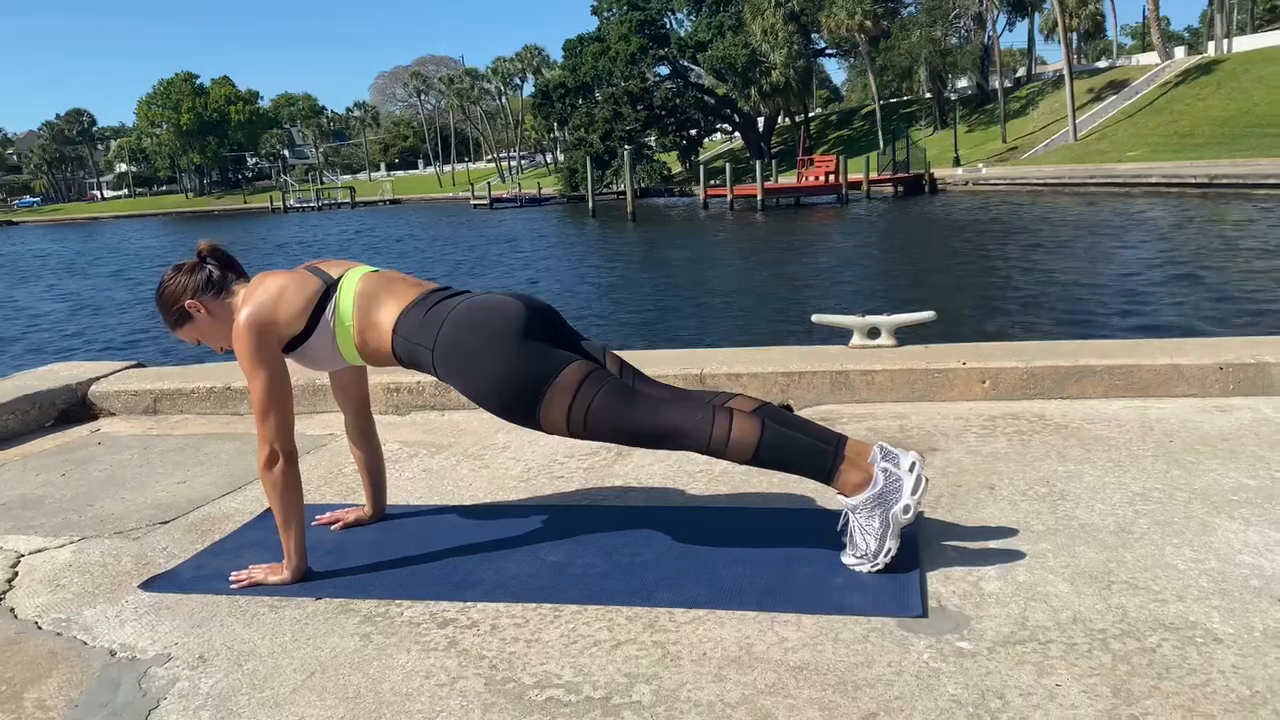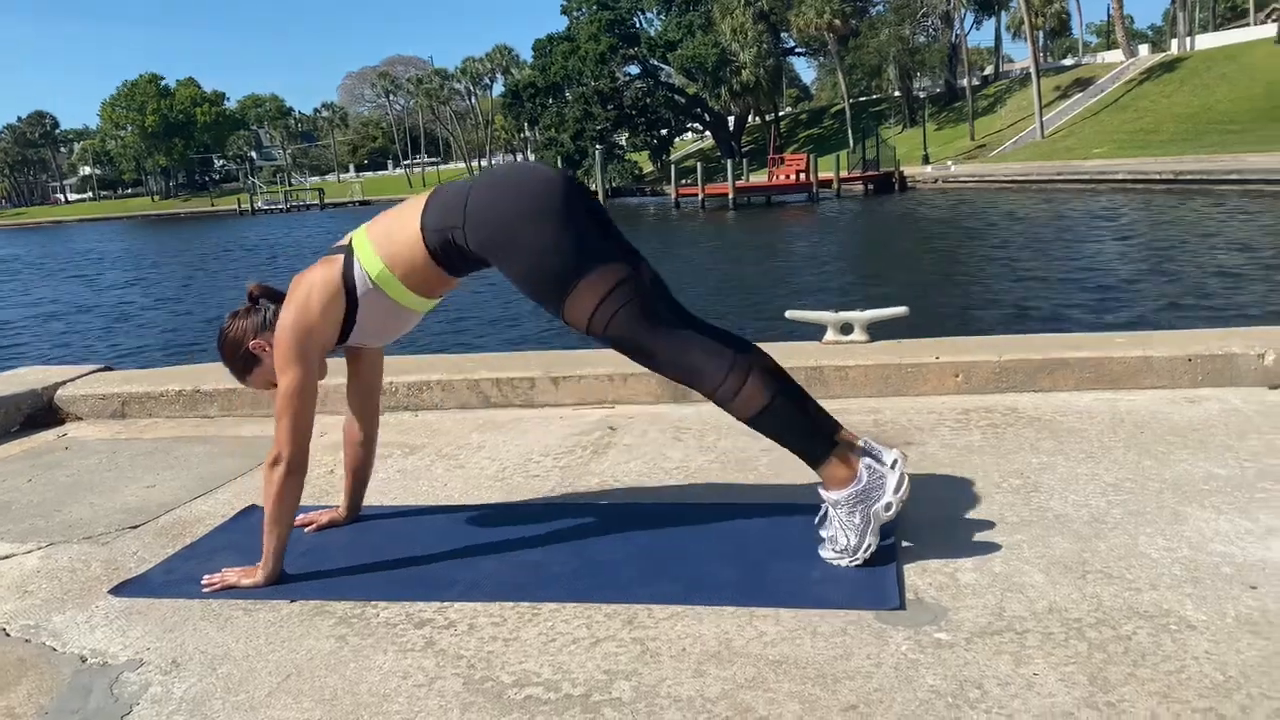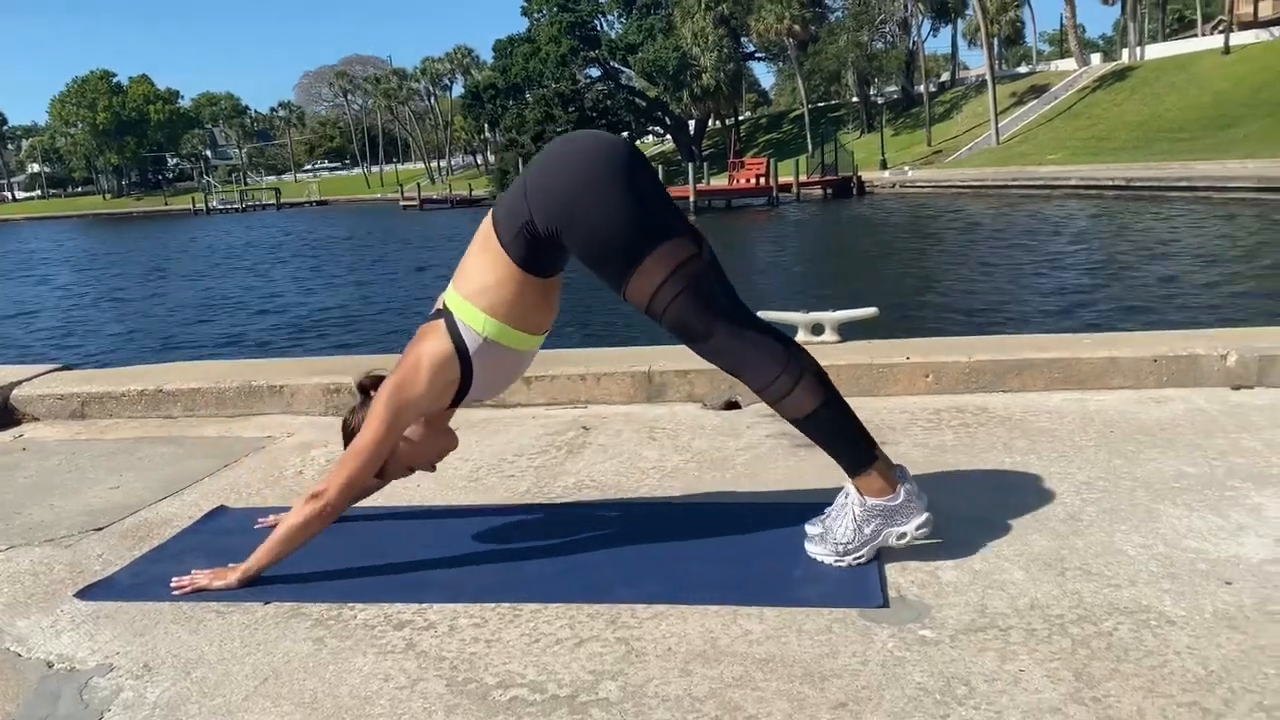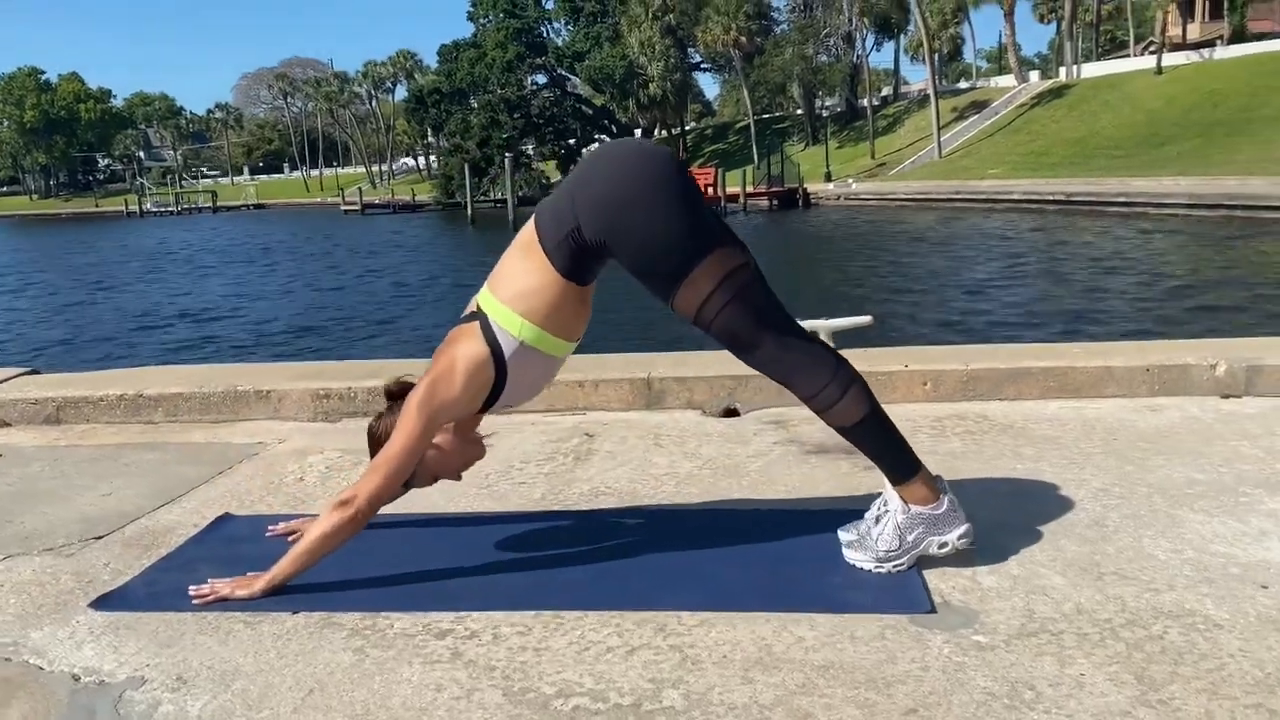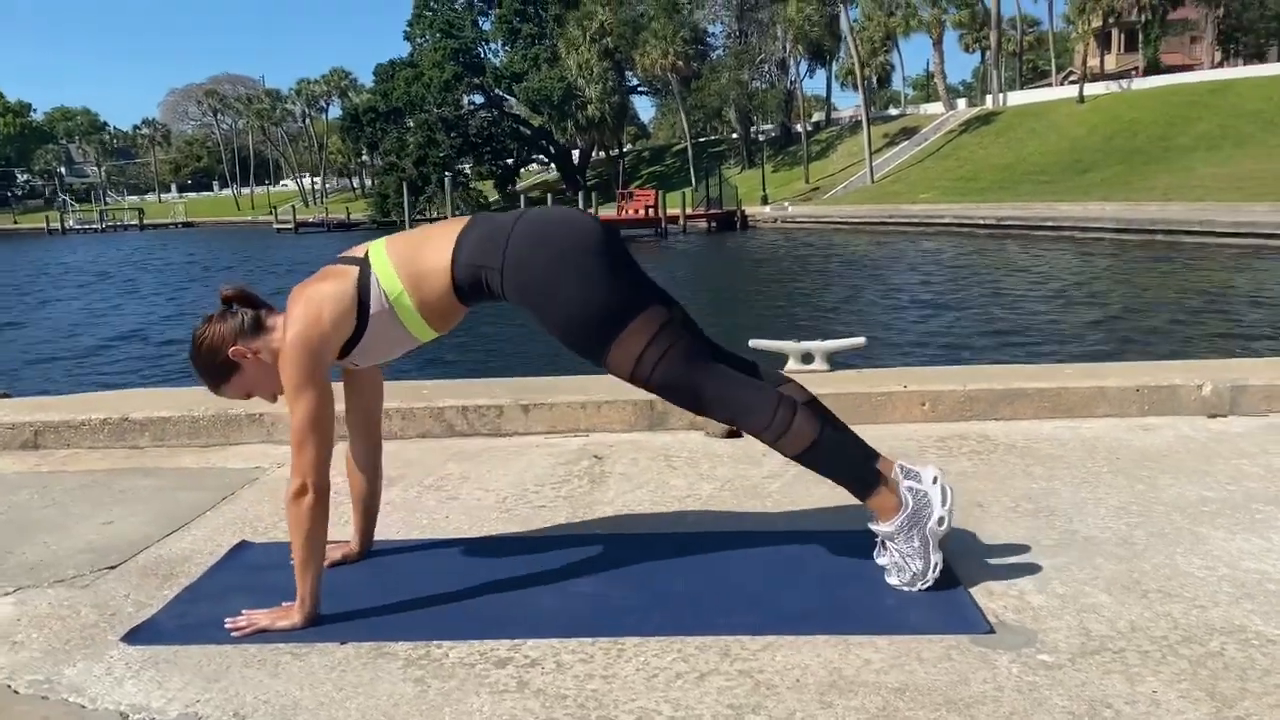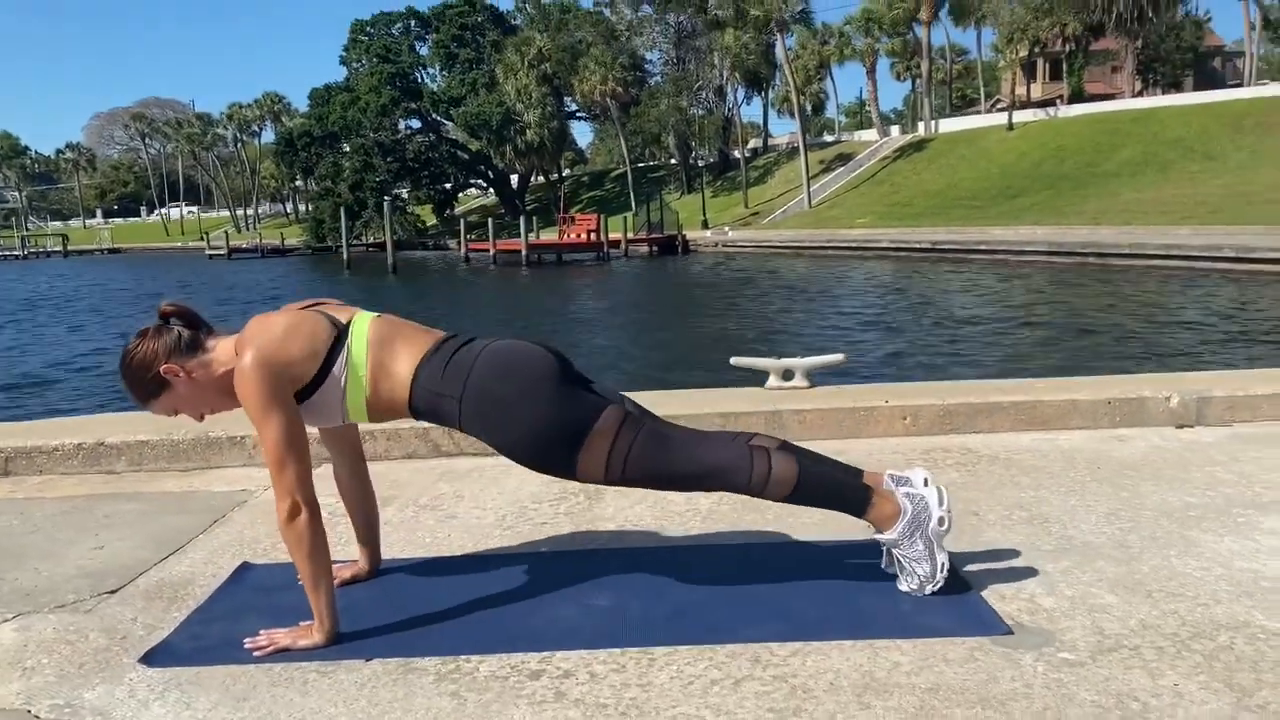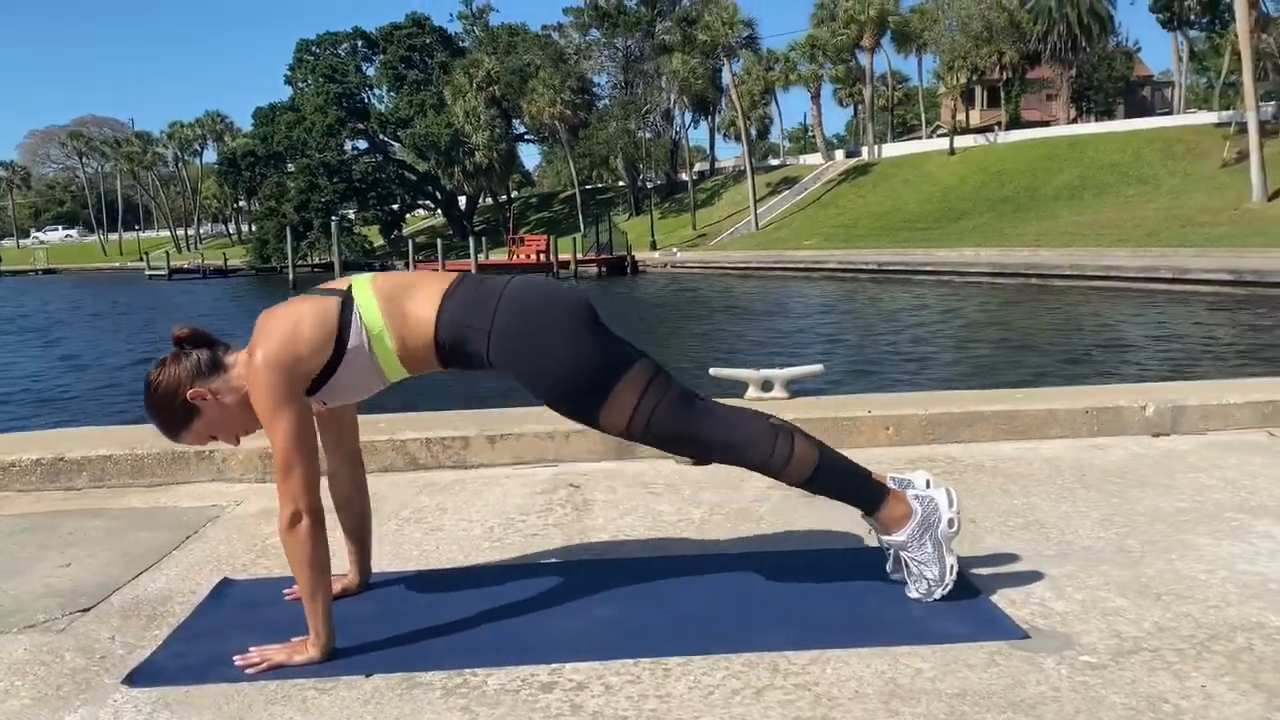
dt=0.7s
person 1, frame 1
left shoulder: (252, 318)
right shoulder: (305, 289)
left elbow: (276, 451)
right elbow: (355, 410)
left wrist: (292, 562)
right wrist: (374, 504)
left hip: (475, 347)
right hip: (498, 314)
left knee: (652, 416)
right knee: (657, 399)
left ankle: (861, 471)
right ankle: (863, 463)
person 1, frame 2
left shoulder: (304, 318)
right shoulder: (346, 310)
left elbow: (284, 458)
right elbow: (362, 418)
left wrist: (267, 566)
right wrist: (349, 506)
left hip: (509, 213)
right hip: (525, 198)
left knee: (663, 342)
right knee: (675, 332)
left ankle: (847, 474)
right ankle: (849, 454)
person 1, frame 3
left shoulder: (414, 391)
right shoulder: (427, 377)
left elbow: (328, 492)
right elbow: (358, 484)
left wrist: (241, 573)
right wrist: (311, 513)
left hip: (576, 187)
right hip: (585, 177)
left knee: (721, 332)
right knee: (724, 325)
left ankle: (882, 490)
right ankle: (871, 479)
person 1, frame 4
left shoulder: (442, 393)
right shoulder: (450, 379)
left elbow: (359, 499)
right elbow: (376, 490)
left wrist: (265, 581)
right wrist: (328, 521)
left hip: (621, 197)
right hip: (623, 188)
left knee: (766, 339)
right knee: (765, 337)
left ankle: (924, 501)
right ankle: (907, 491)
person 1, frame 5
left shoulder: (299, 334)
right shoulder: (337, 320)
left elbow: (307, 480)
right elbow: (364, 440)
left wrist: (301, 605)
right wrist: (361, 540)
left hip: (537, 258)
right hip: (547, 242)
left knee: (706, 385)
right knee: (717, 369)
left ankle: (893, 502)
right ankle: (893, 480)
person 1, frame 6
left shoulder: (254, 365)
right shoulder: (290, 336)
left elbow: (293, 502)
right elbow: (345, 450)
left wrist: (320, 622)
right wrist: (367, 558)
left hip: (499, 397)
right hip: (509, 371)
left knee: (689, 461)
right knee: (688, 450)
left ankle: (893, 507)
right ankle: (885, 488)
person 1, frame 7
left shoulder: (268, 365)
right shoulder: (302, 351)
left elbow: (299, 508)
right elbow: (343, 463)
left wrist: (316, 636)
right wrist: (357, 571)
left hip: (522, 324)
right hip: (521, 314)
left knee: (699, 427)
right knee: (698, 424)
left ankle: (900, 510)
right ankle: (891, 494)
